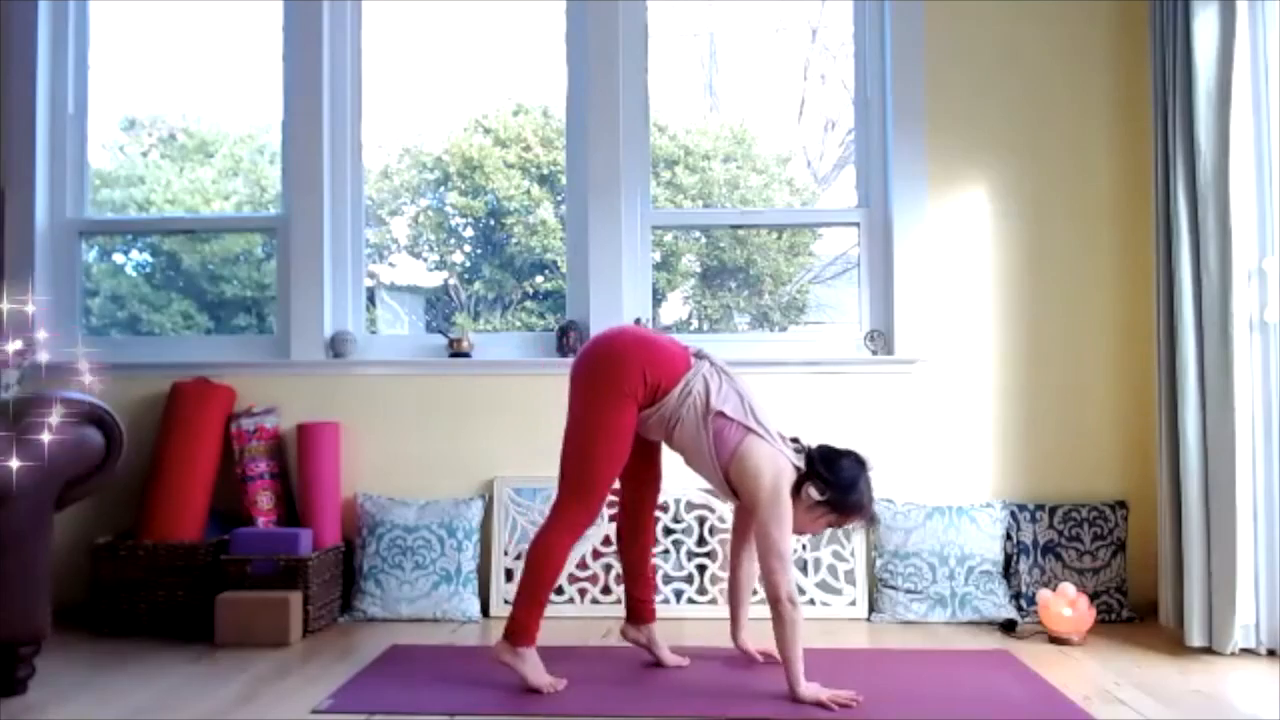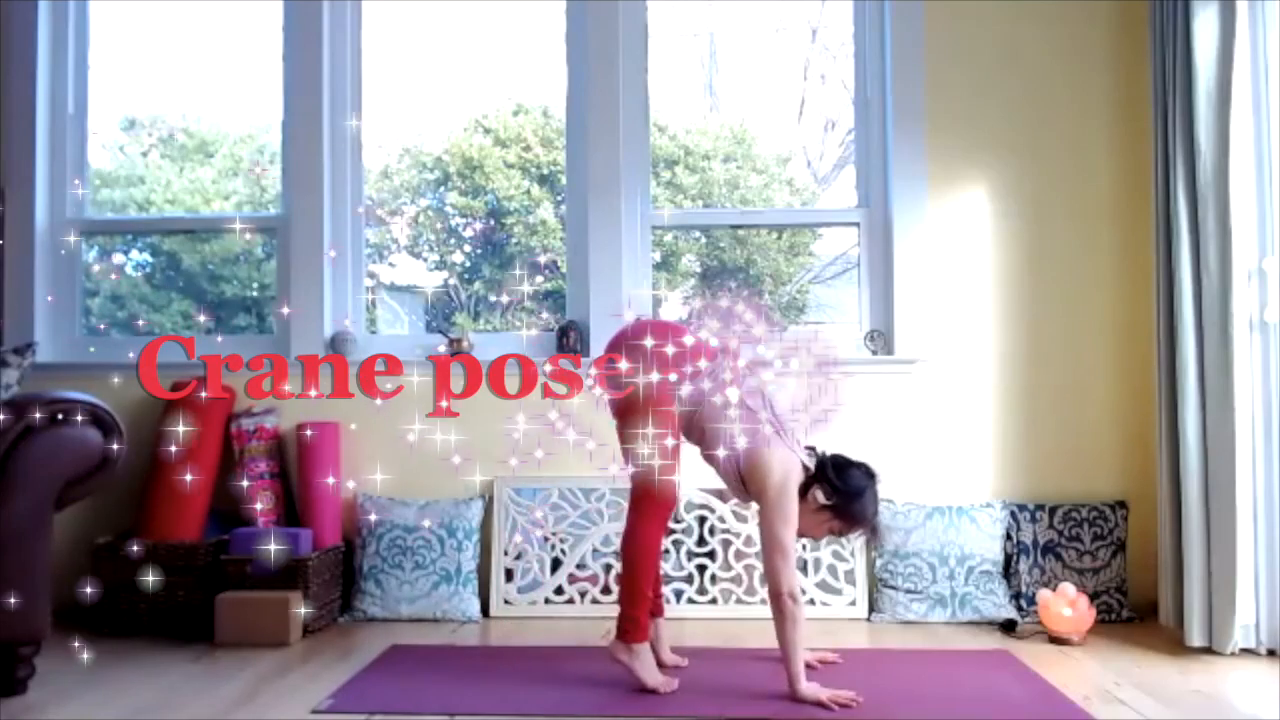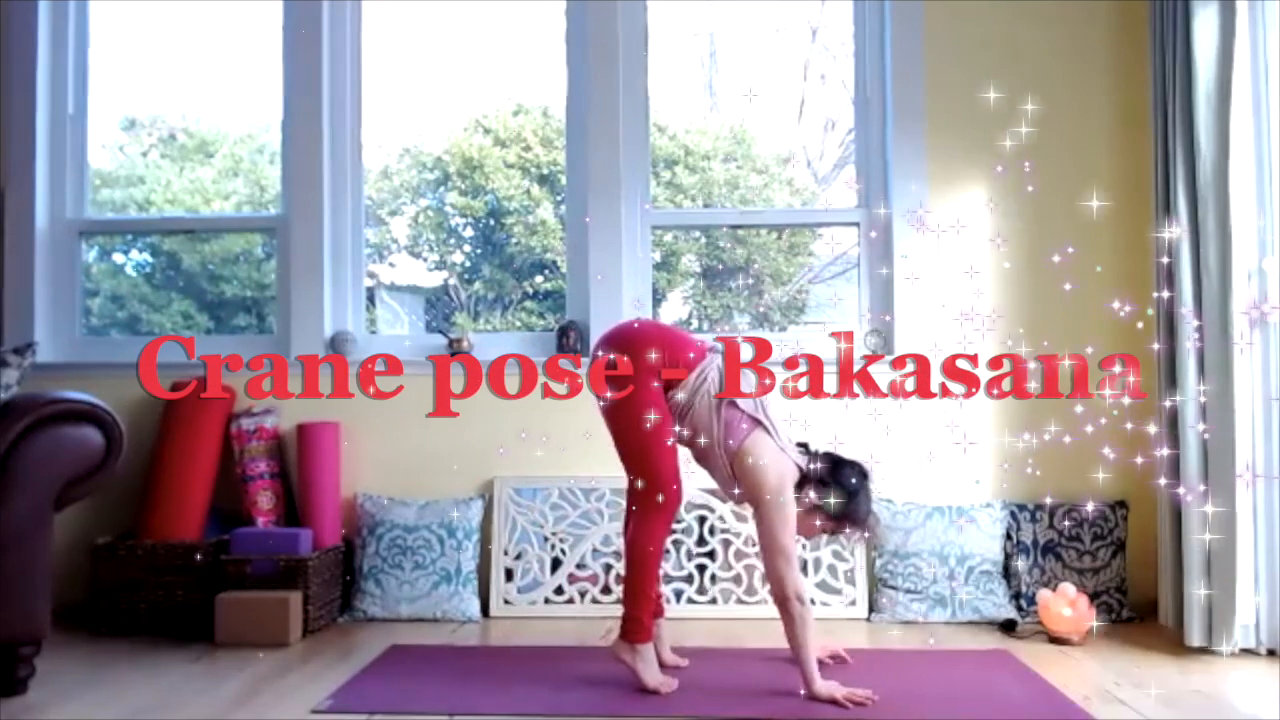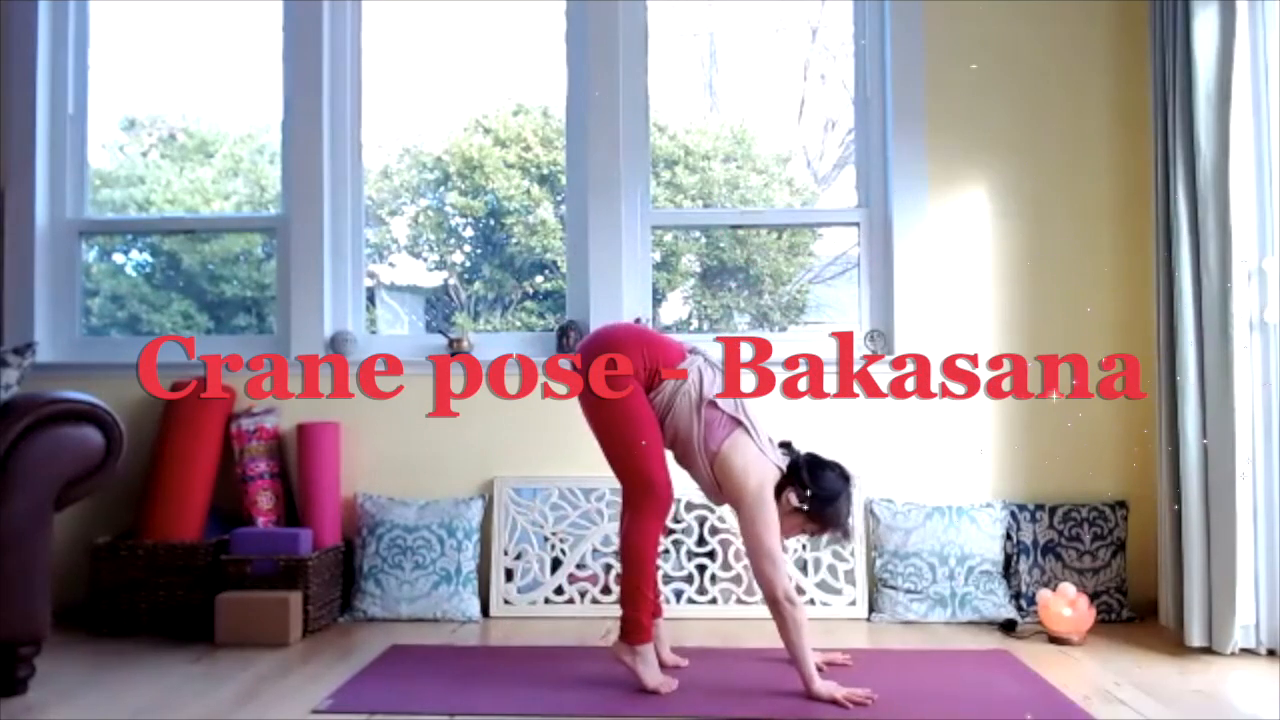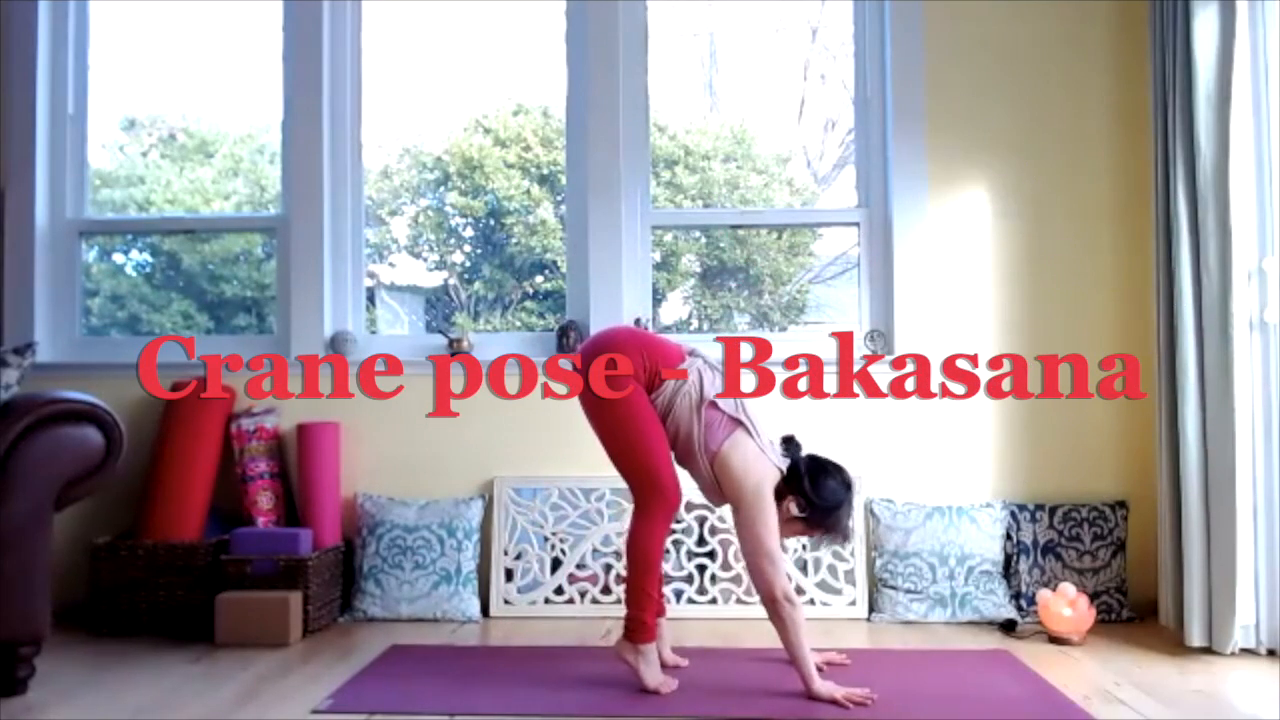
dt=0.7s
person 1, frame 1
left shoulder: (765, 471)
right shoulder: (772, 482)
left elbow: (744, 551)
right elbow: (783, 594)
left wrist: (740, 635)
right wrist: (800, 685)
left hip: (638, 364)
right hip: (622, 368)
left knee: (641, 503)
right knee: (578, 512)
left ankle: (641, 624)
right ankle: (518, 641)
person 1, frame 2
left shoulder: (792, 469)
right shoulder: (783, 480)
left elbow: (781, 580)
right elbow: (786, 590)
left wrist: (792, 650)
right wrist: (799, 683)
left hip: (666, 364)
right hip: (647, 356)
left knee: (654, 502)
right knee: (654, 504)
left ankle: (651, 627)
right ankle: (631, 640)
person 1, frame 3
left shoulder: (775, 475)
right shoulder: (776, 484)
left elbow: (779, 577)
right elbow: (792, 593)
left wrist: (804, 649)
right wrist: (814, 682)
left hip: (651, 359)
right hip: (634, 355)
left knee: (649, 500)
right knee: (659, 503)
left ankle: (653, 632)
right ankle: (636, 639)
person 1, frame 4
left shoulder: (773, 474)
right shoulder: (757, 486)
left elbow: (778, 588)
right elbow: (781, 593)
left wrist: (804, 654)
right wrist: (813, 681)
left hip: (639, 363)
right hip: (617, 359)
left knee: (646, 500)
right knee: (652, 501)
left ankle: (651, 630)
right ankle: (636, 641)
person 1, frame 5
left shoulder: (767, 475)
right shoulder: (756, 486)
left elbow: (769, 582)
right elbow: (779, 593)
left wrist: (802, 653)
right wrist: (813, 682)
left hip: (642, 367)
right hip: (616, 361)
left knee: (656, 501)
right knee: (660, 500)
left ankle: (654, 631)
right ankle: (639, 640)
